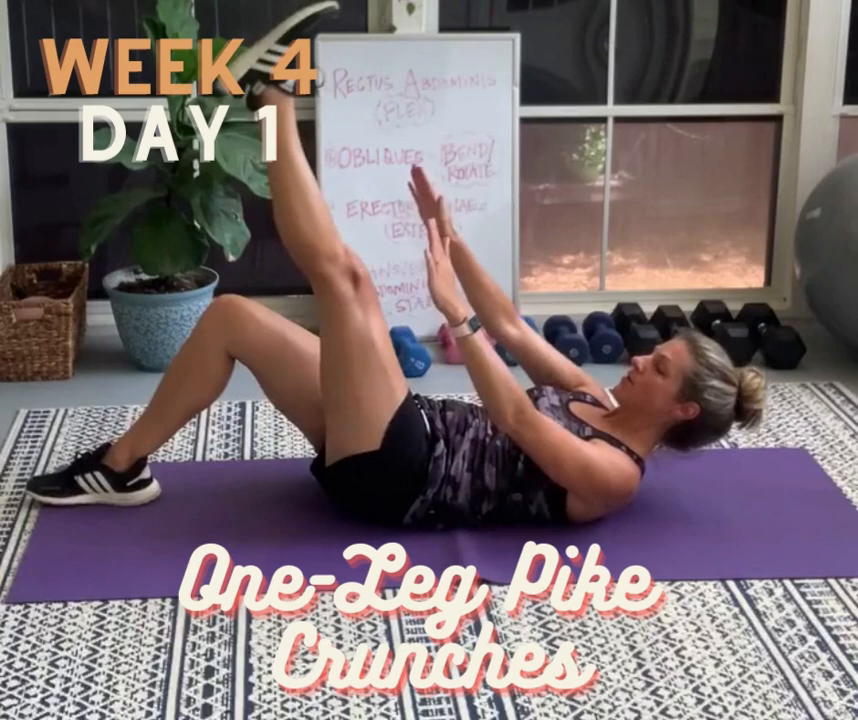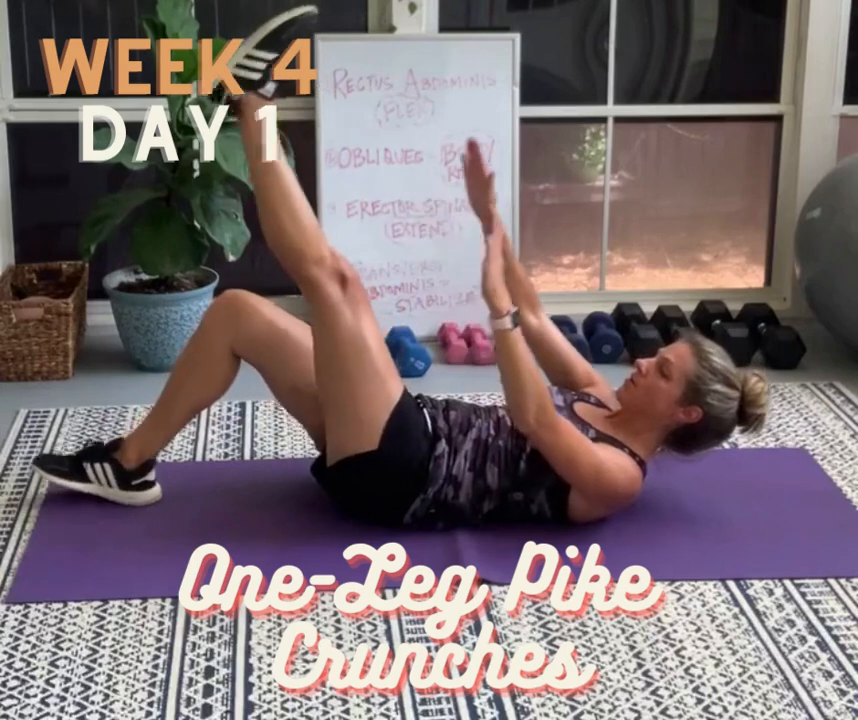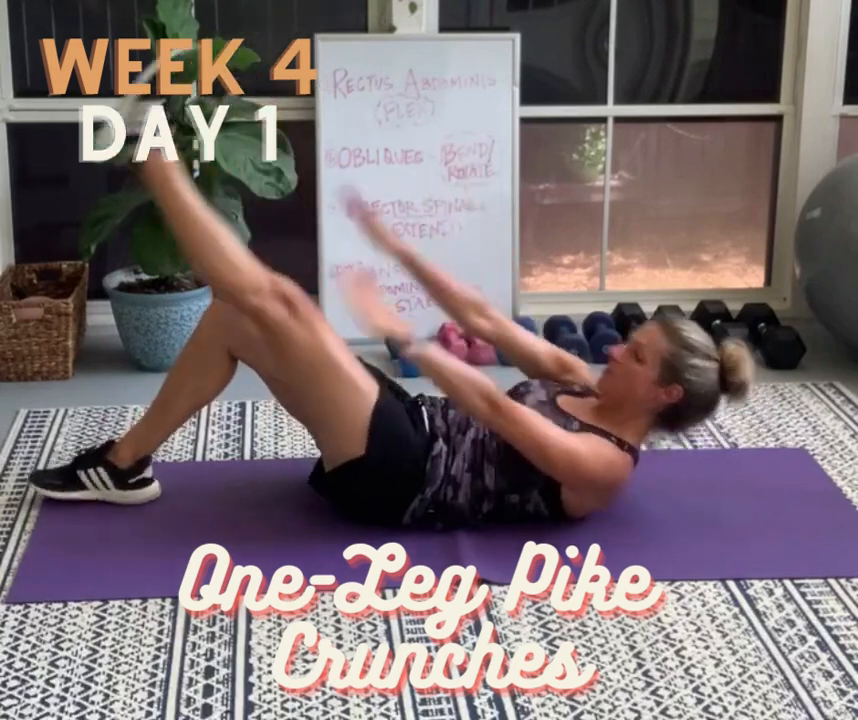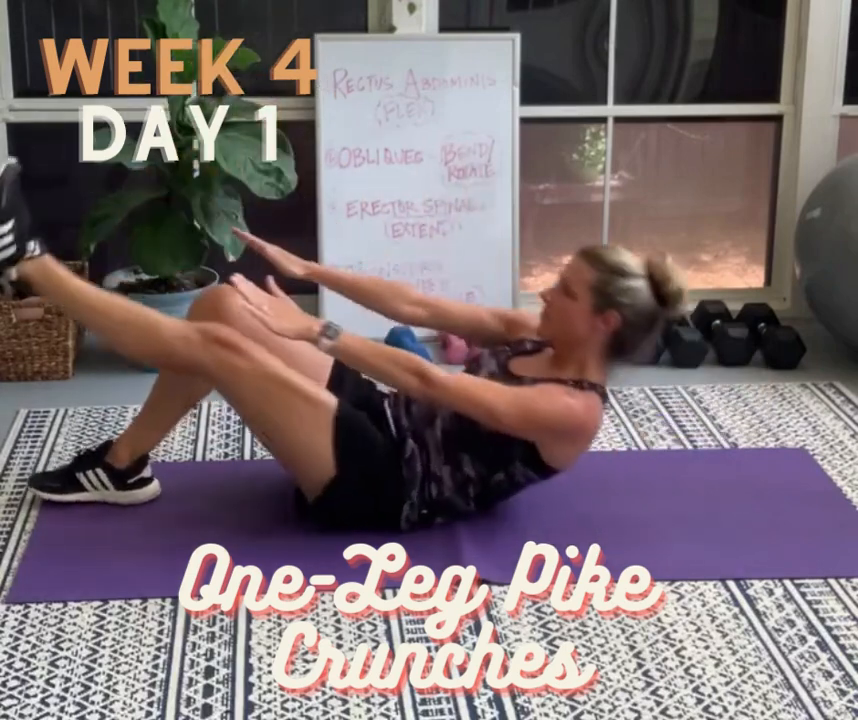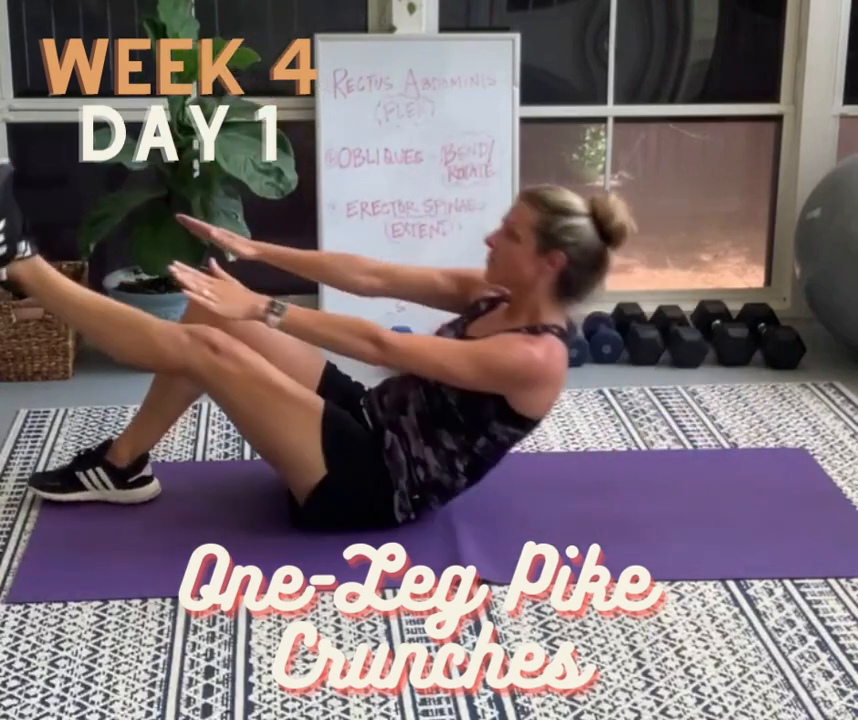
dt=0.2s
person 1, frame 1
left shoulder: (615, 475)
right shoulder: (599, 405)
left elbow: (516, 425)
right elbow: (511, 329)
left wrist: (457, 316)
right wrist: (446, 233)
left hip: (396, 477)
right hip: (416, 441)
left knee: (346, 277)
right knee: (232, 317)
left ankle: (277, 106)
right ankle: (120, 468)
person 1, frame 2
left shoulder: (616, 478)
right shoulder: (607, 403)
left elbow: (535, 423)
right elbow: (535, 316)
left wrist: (502, 311)
right wrist: (491, 216)
left hip: (398, 470)
right hip: (409, 431)
left knee: (333, 279)
right knee: (240, 315)
left ankle: (254, 101)
right ankle: (126, 469)
person 1, frame 3
left shoulder: (609, 466)
right shoulder: (594, 388)
left elbow: (500, 413)
right elbow: (489, 322)
left wrist: (404, 335)
right wrist: (402, 252)
left hip: (397, 480)
right hip: (418, 433)
left knee: (276, 302)
right knee: (237, 304)
left ankle: (158, 157)
right ankle: (125, 465)
person 1, frame 4
left shoulder: (575, 415)
right shoulder: (540, 336)
left elbow: (434, 384)
right elbow: (422, 309)
left wrist: (310, 331)
right wrist: (308, 271)
left hip: (379, 484)
right hip: (385, 424)
left knee: (212, 343)
right knee: (224, 305)
right ankle: (123, 467)
person 1, frame 5
left shoulder: (536, 358)
right shoulder: (495, 297)
left elbow: (381, 348)
right elbow: (373, 276)
left wrist: (264, 310)
right wrist: (258, 251)
left hip: (373, 484)
right hip: (372, 426)
left knee: (200, 348)
right knee: (214, 315)
right ankle: (123, 465)
